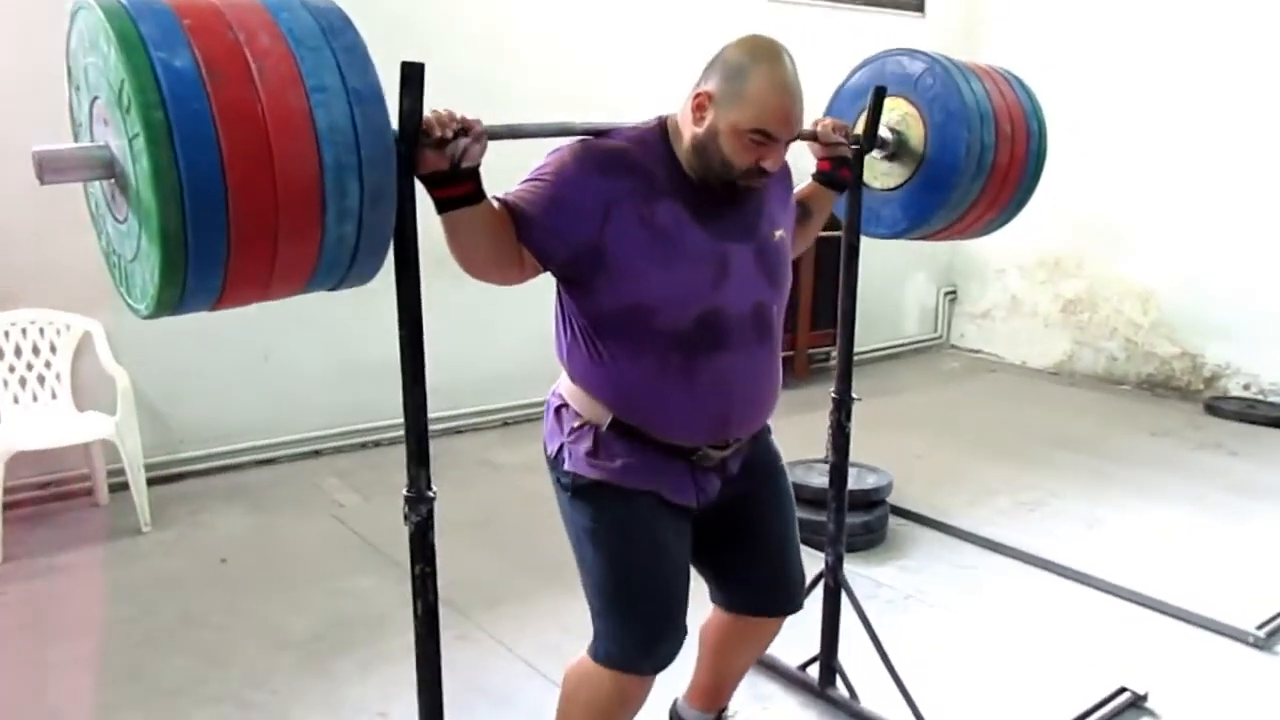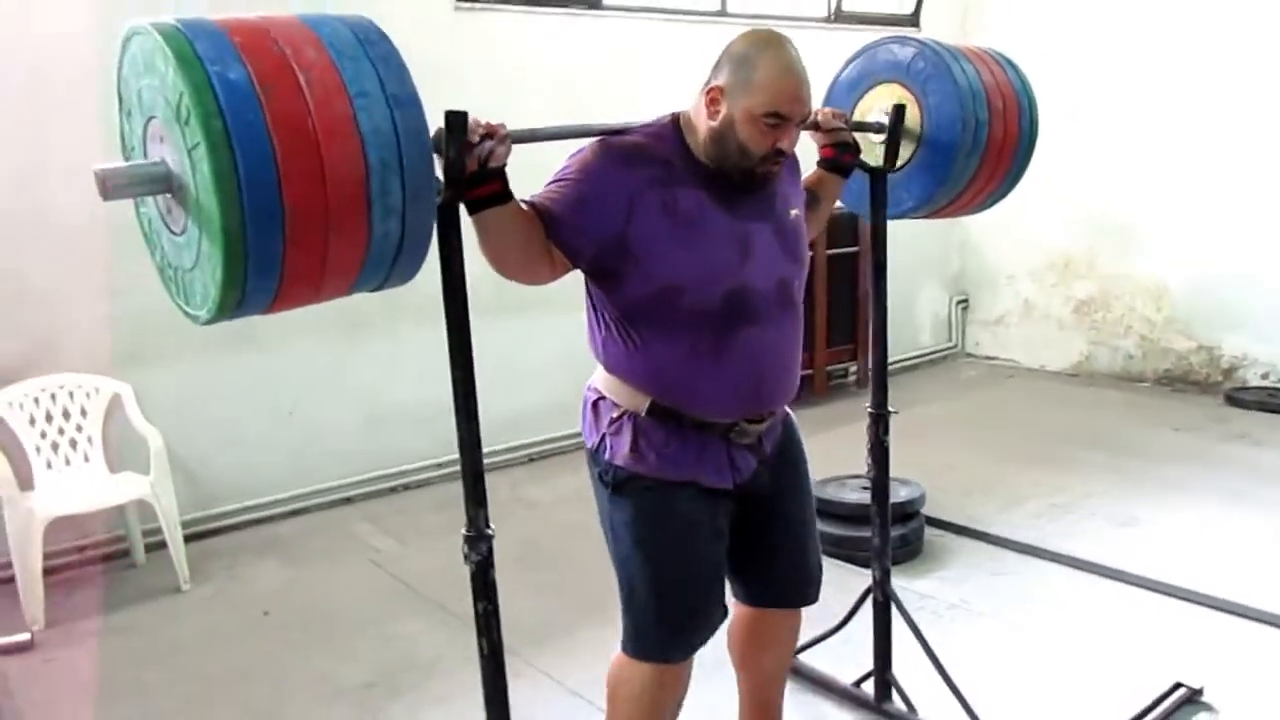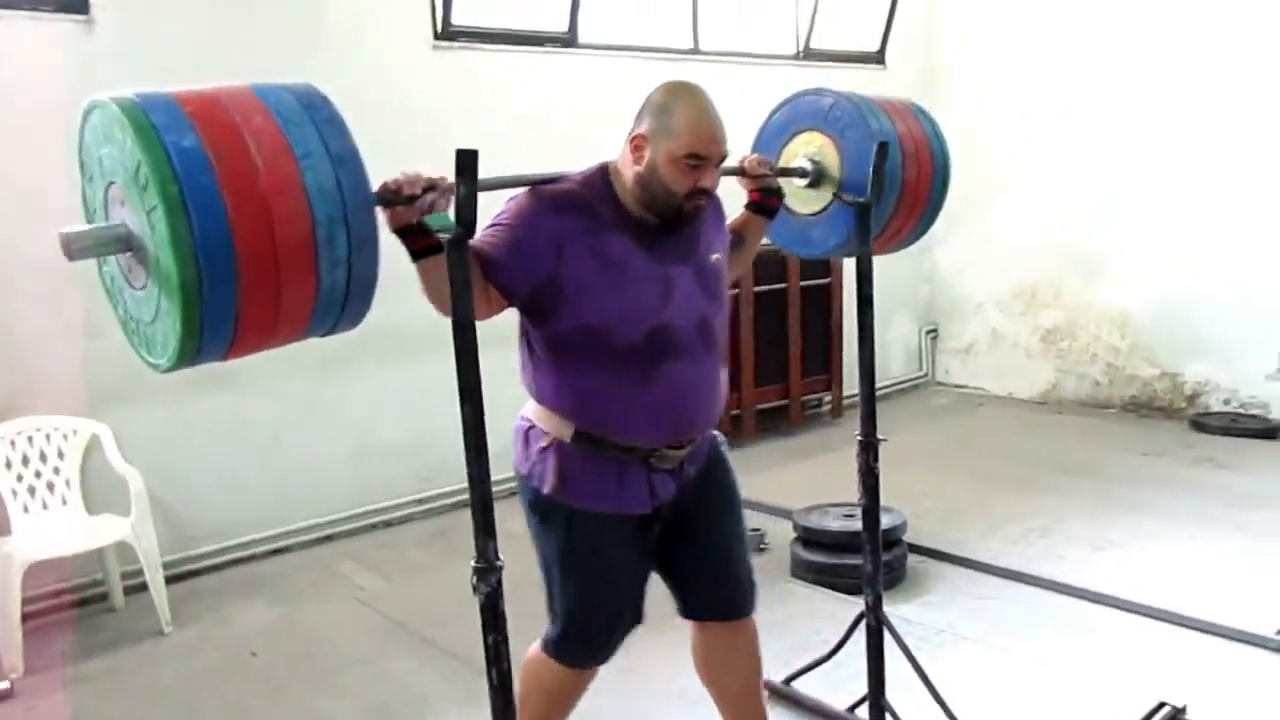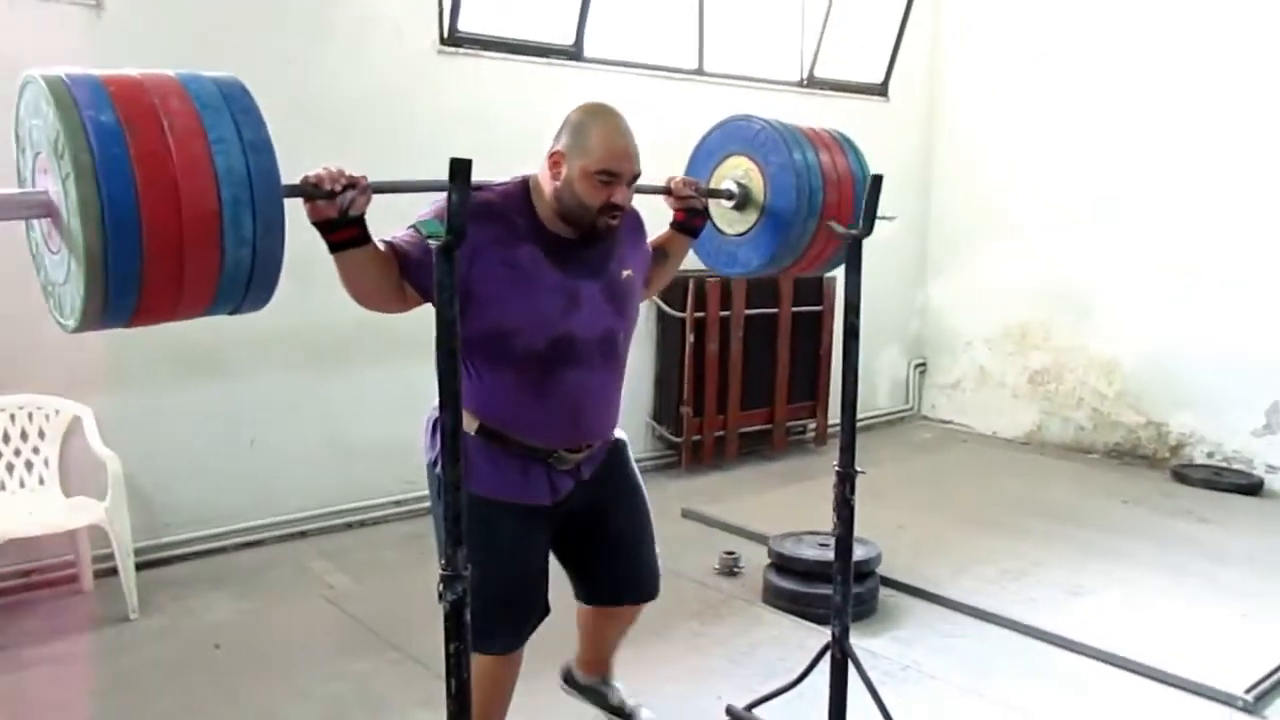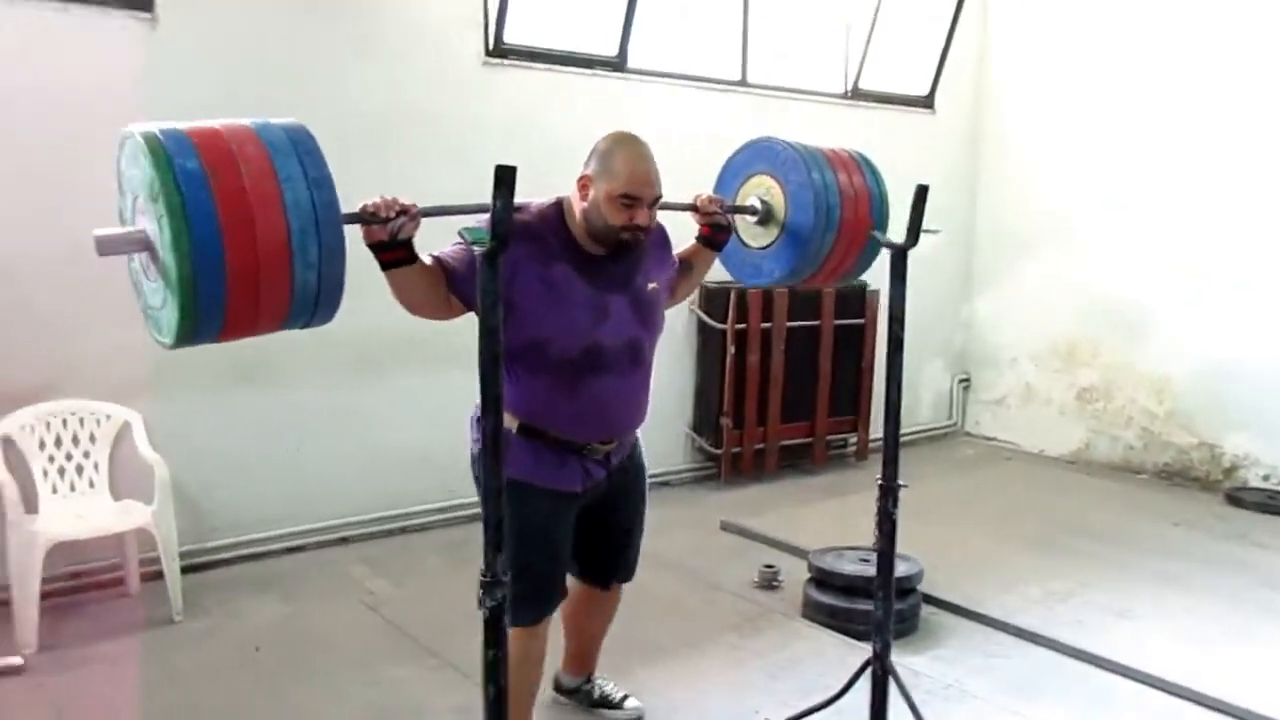
dt=0.4s
person 1, frame 1
left shoulder: (764, 178)
right shoulder: (601, 174)
right elbow: (503, 257)
left wrist: (832, 176)
right wrist: (454, 184)
left hip: (738, 451)
right hip: (619, 462)
left knee: (767, 600)
right knee: (636, 648)
person 1, frame 2
left shoulder: (774, 167)
right shoulder: (623, 171)
right elbow: (534, 257)
left wrist: (836, 164)
right wrist: (484, 187)
left hip: (766, 437)
right hip: (657, 453)
left knee: (783, 596)
right knee: (668, 637)
person 1, frame 3
left shoulder: (700, 213)
right shoulder: (555, 218)
right elbow: (474, 294)
left wrist: (761, 207)
right wrist: (423, 236)
left hip: (692, 462)
right hip: (585, 476)
left knee: (726, 610)
right knee: (584, 640)
person 1, frame 4
left shoulder: (623, 228)
right shoulder: (478, 223)
right elbow: (391, 288)
left wrist: (686, 225)
right wrist: (345, 230)
left hip: (595, 458)
right hip: (491, 468)
left knee: (628, 590)
right knee: (495, 633)
person 1, frame 5
left shoulder: (649, 243)
right shoulder: (518, 240)
right elbow: (439, 298)
left wrist: (712, 238)
right wrist: (395, 250)
left hip: (615, 454)
right hip: (527, 459)
left knee: (607, 576)
right knee: (528, 607)
